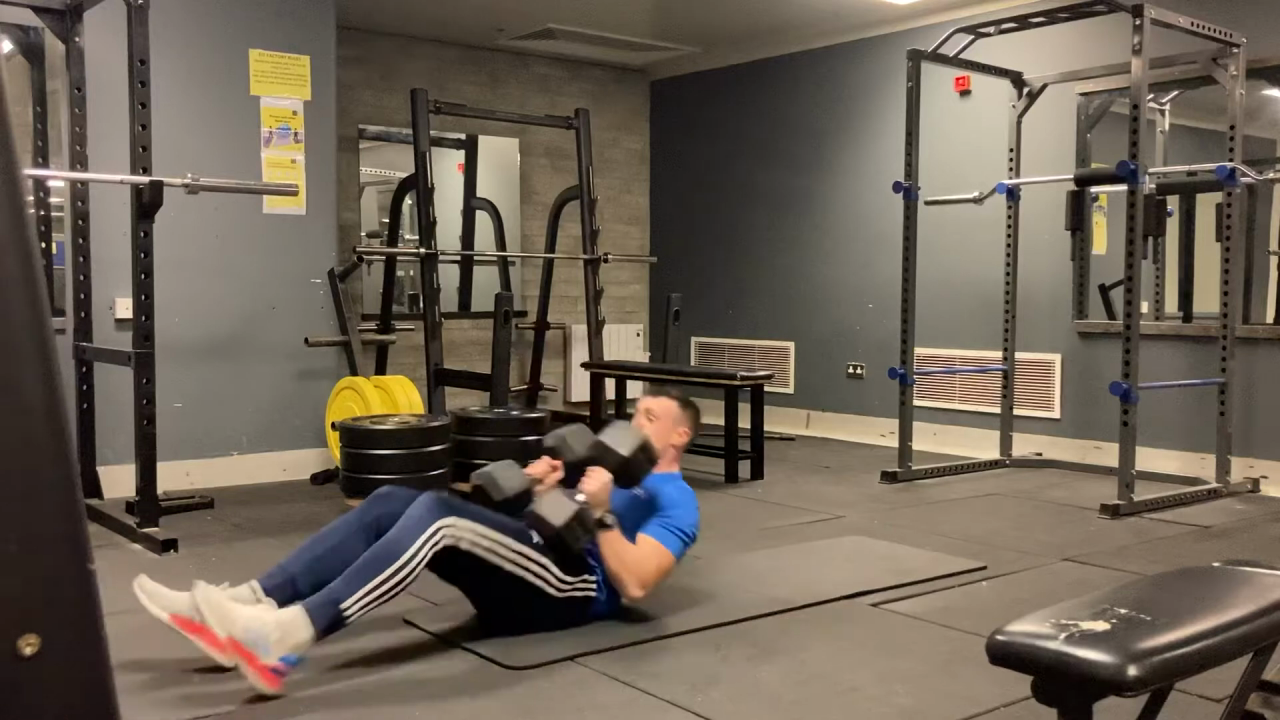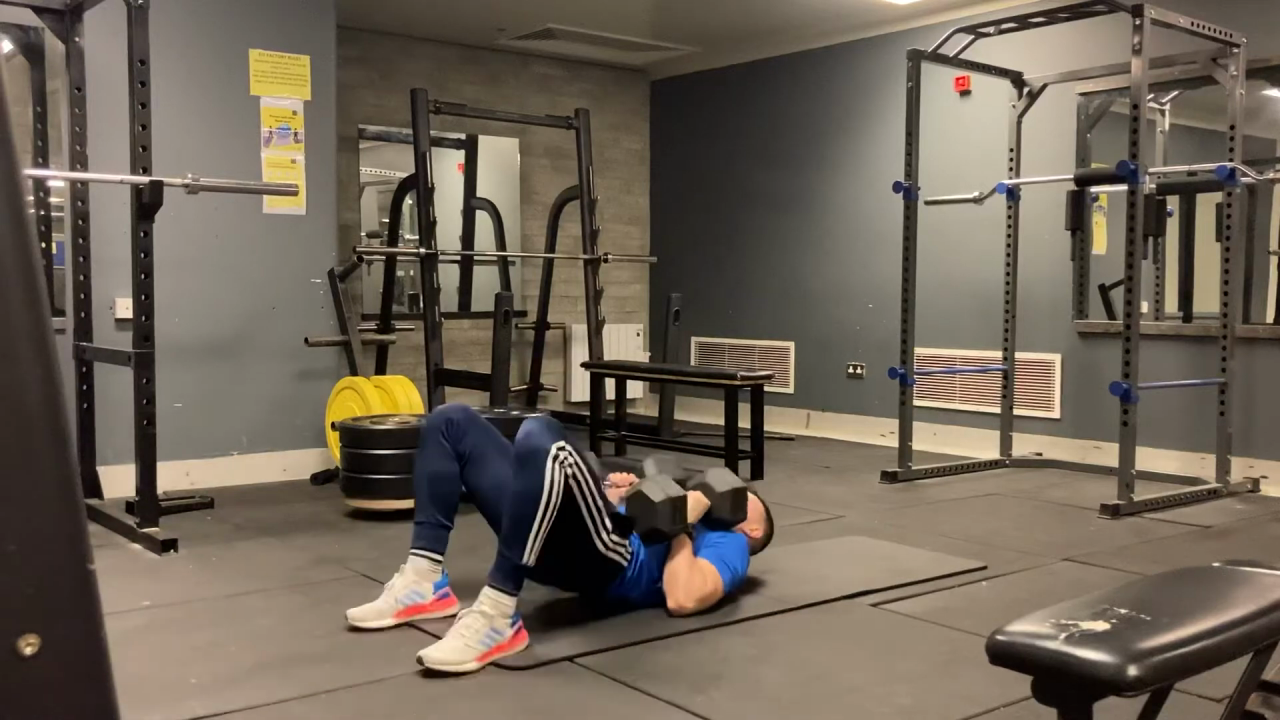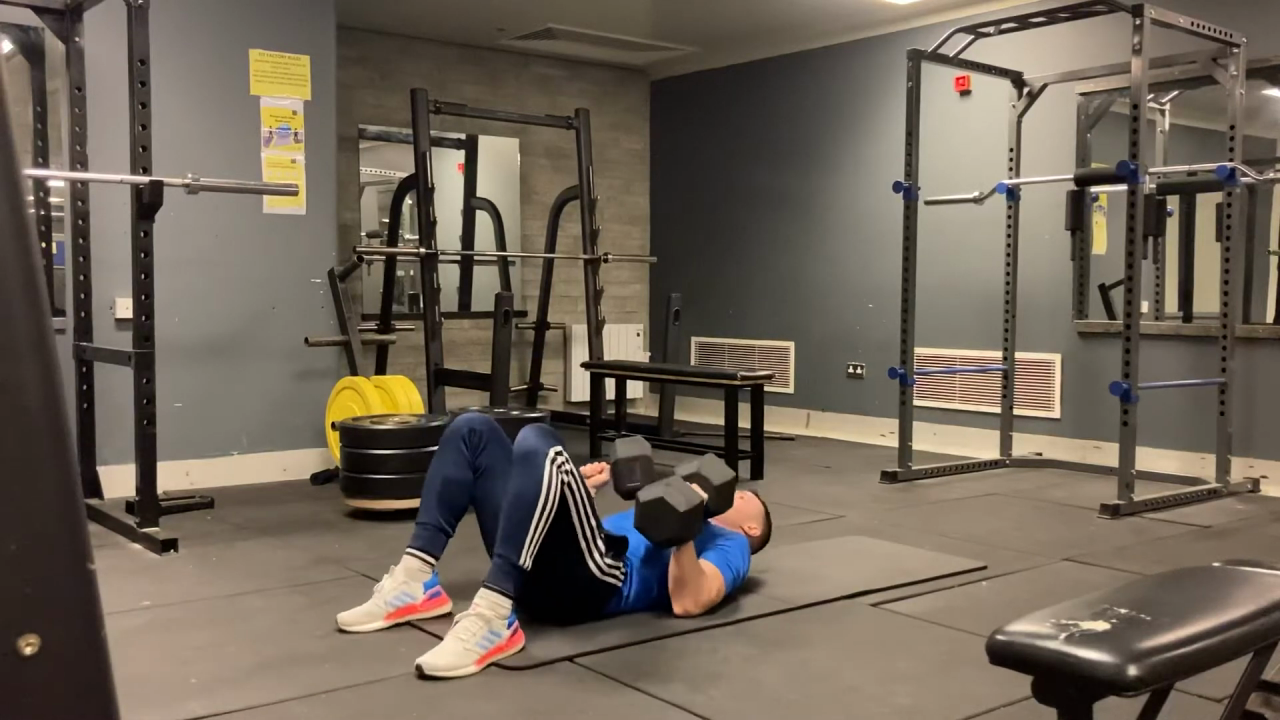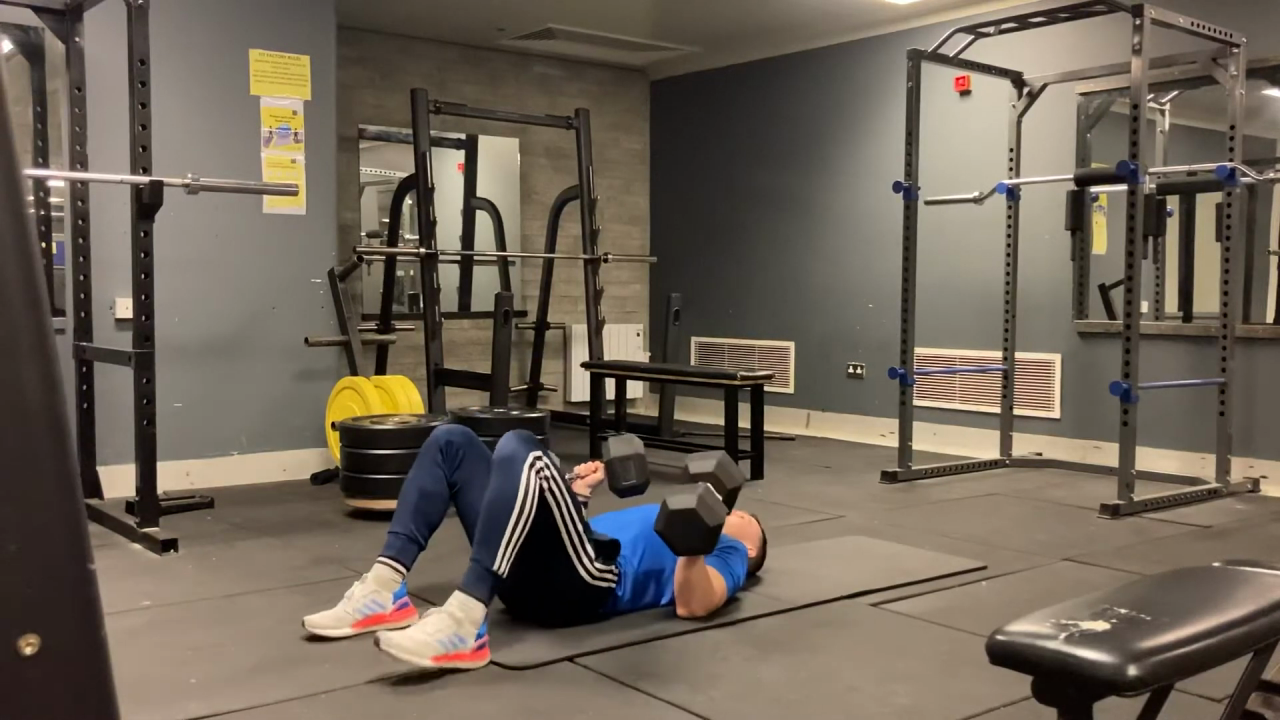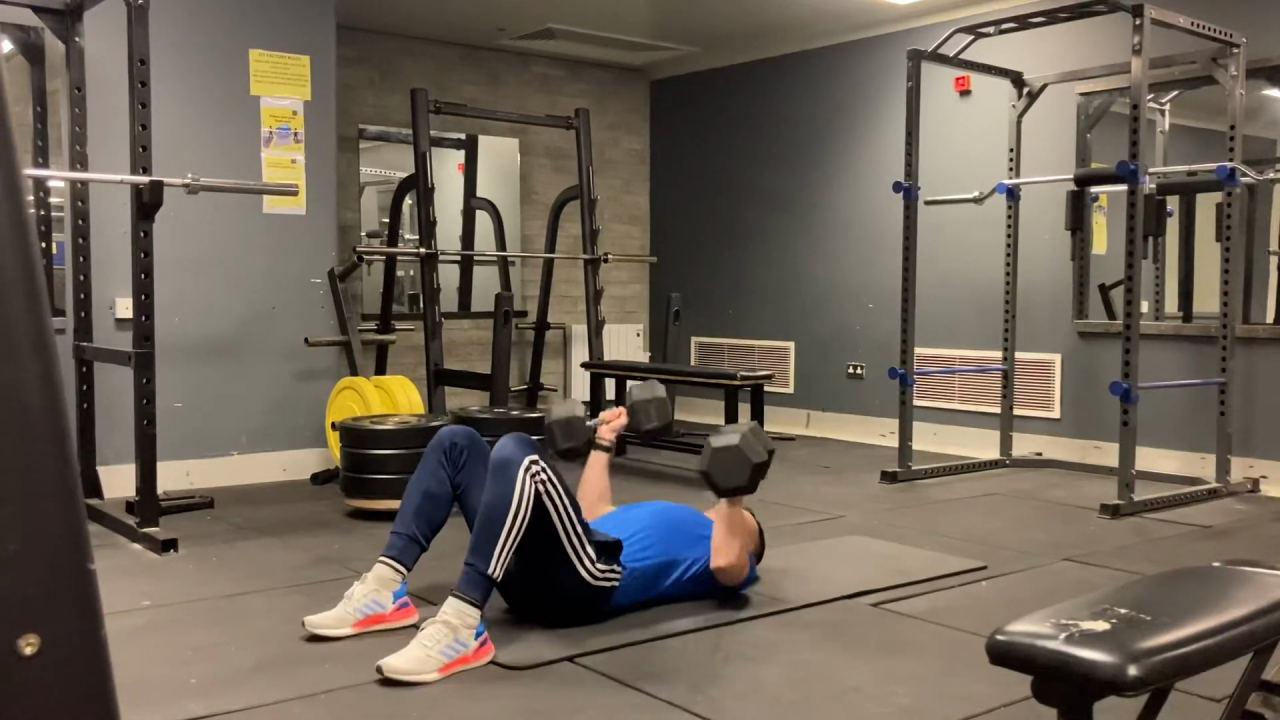
dt=0.7s
person 1, frame 1
left shoulder: (676, 504)
right shoulder: (612, 465)
left elbow: (634, 583)
left wrist: (598, 509)
right wrist: (532, 484)
left hip: (571, 590)
right hip: (521, 568)
left knee: (435, 510)
right knee: (391, 502)
left ankle: (288, 639)
right ankle: (246, 607)
person 1, frame 2
left shoulder: (728, 547)
left elbow: (681, 599)
left wrist: (685, 522)
right wrist: (606, 496)
left hip: (601, 552)
right hip: (553, 542)
left knee: (541, 436)
right knee: (449, 421)
left ankle: (497, 615)
right ankle: (425, 580)
person 1, frame 3
left shoulder: (728, 546)
left elbow: (686, 602)
right wrist: (582, 492)
left hip: (590, 580)
right hip: (540, 571)
left knee: (538, 443)
right knee: (473, 429)
left ankle: (493, 618)
right ankle: (416, 583)
person 1, frame 4
left shoulder: (725, 553)
left elbow: (691, 605)
right wrist: (578, 496)
left hip: (584, 583)
right hip: (531, 571)
left knee: (521, 449)
right knee: (451, 440)
left ankle: (464, 622)
right ankle: (385, 590)
person 1, frame 5
left shoulder: (730, 567)
right shoulder: (672, 527)
left elbow: (728, 562)
right elbow: (591, 511)
left wrist: (734, 489)
right wrist: (604, 443)
left hip: (586, 581)
right hip: (533, 572)
left knee: (516, 453)
right knee: (457, 442)
left ankle: (461, 626)
right ankle: (385, 590)
